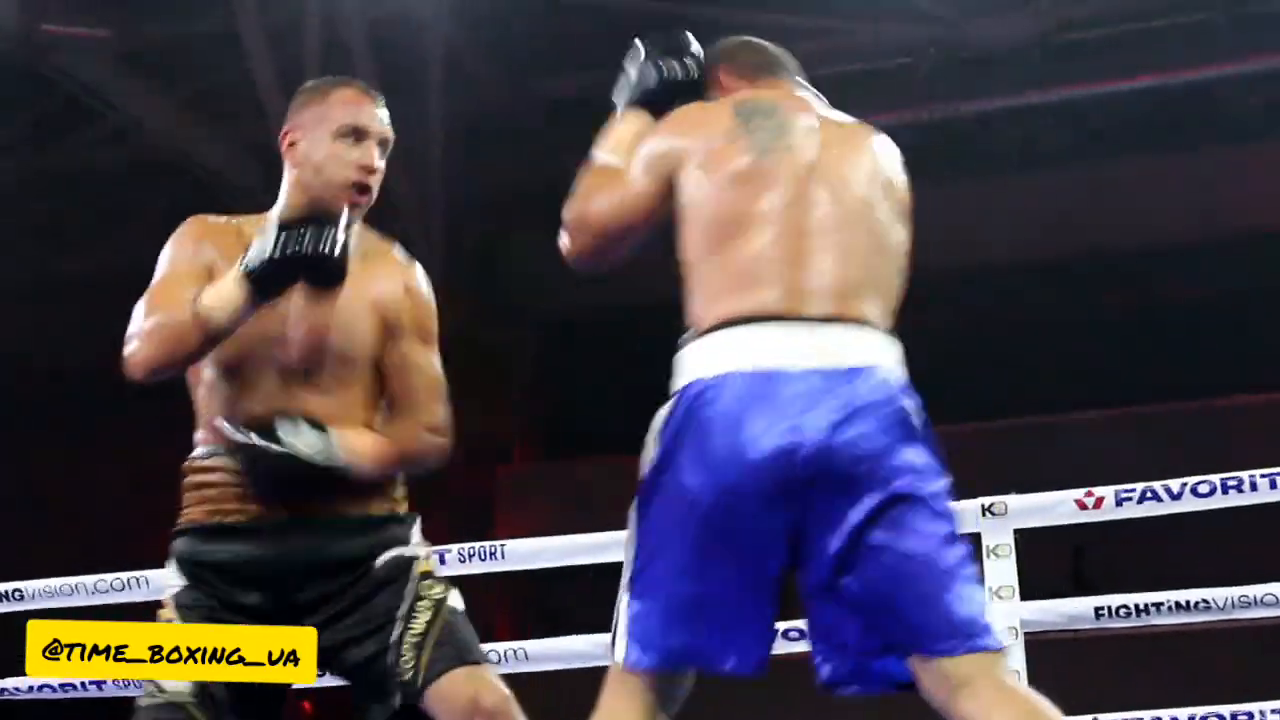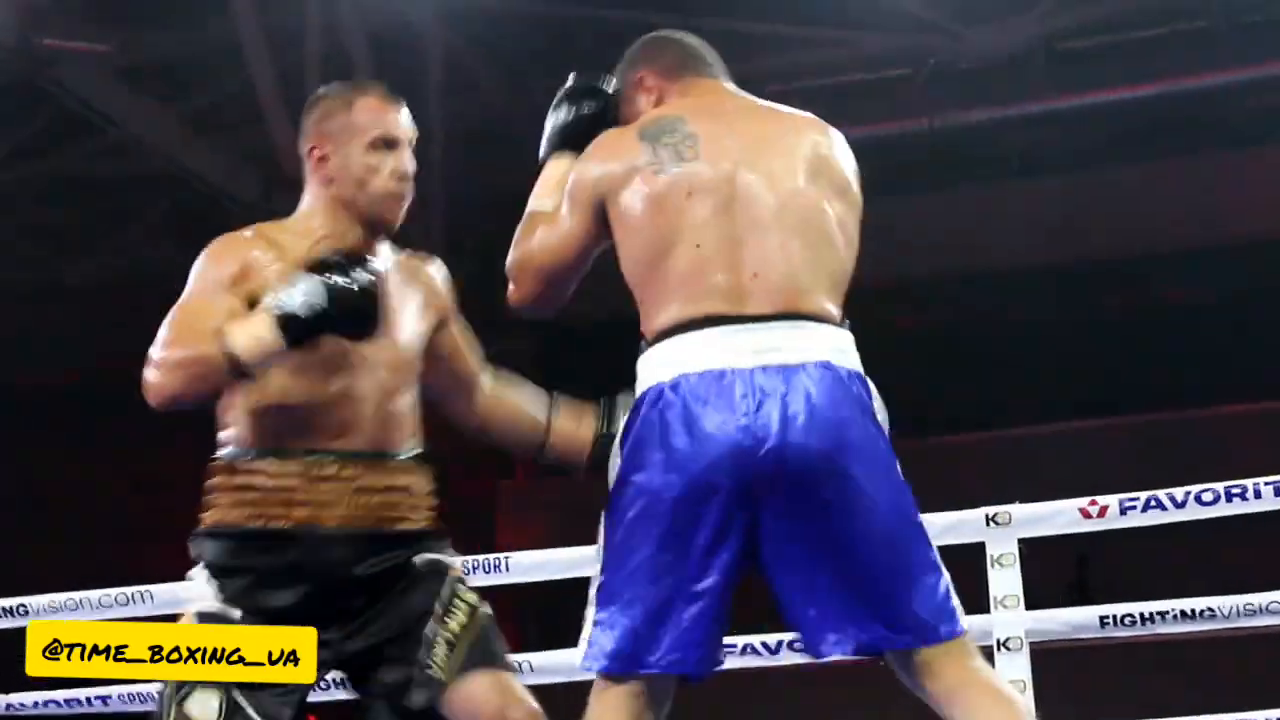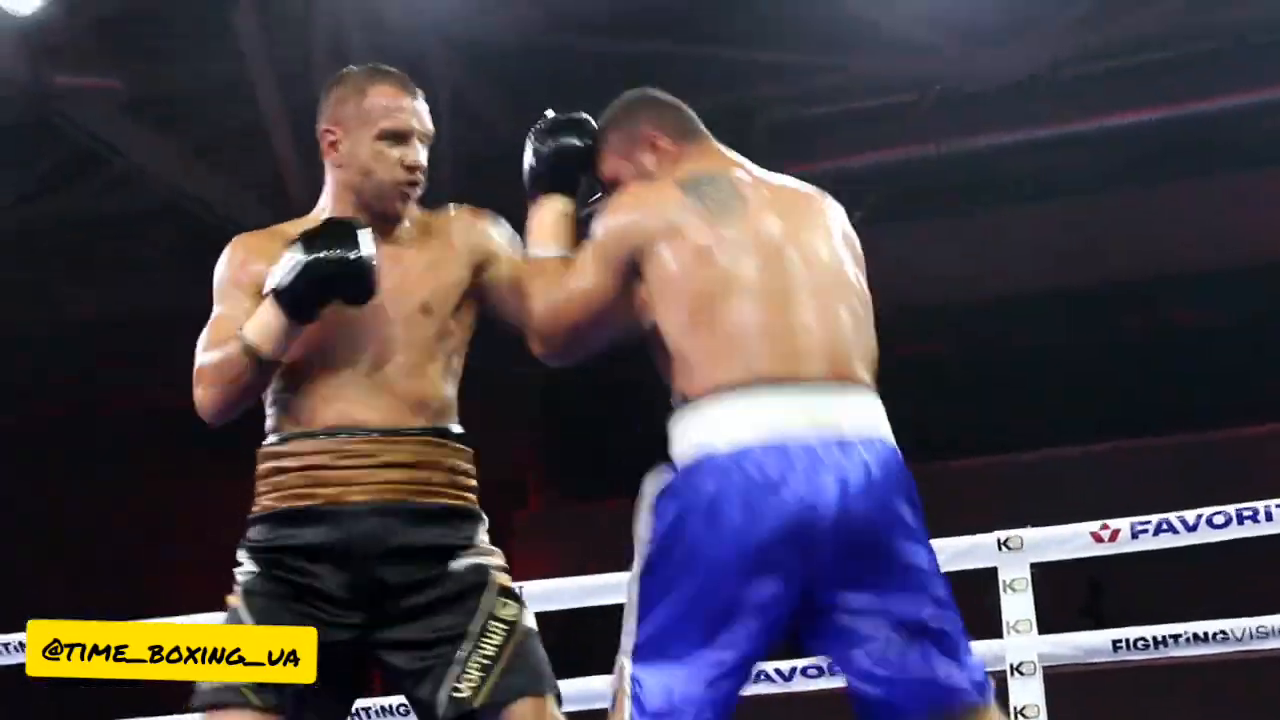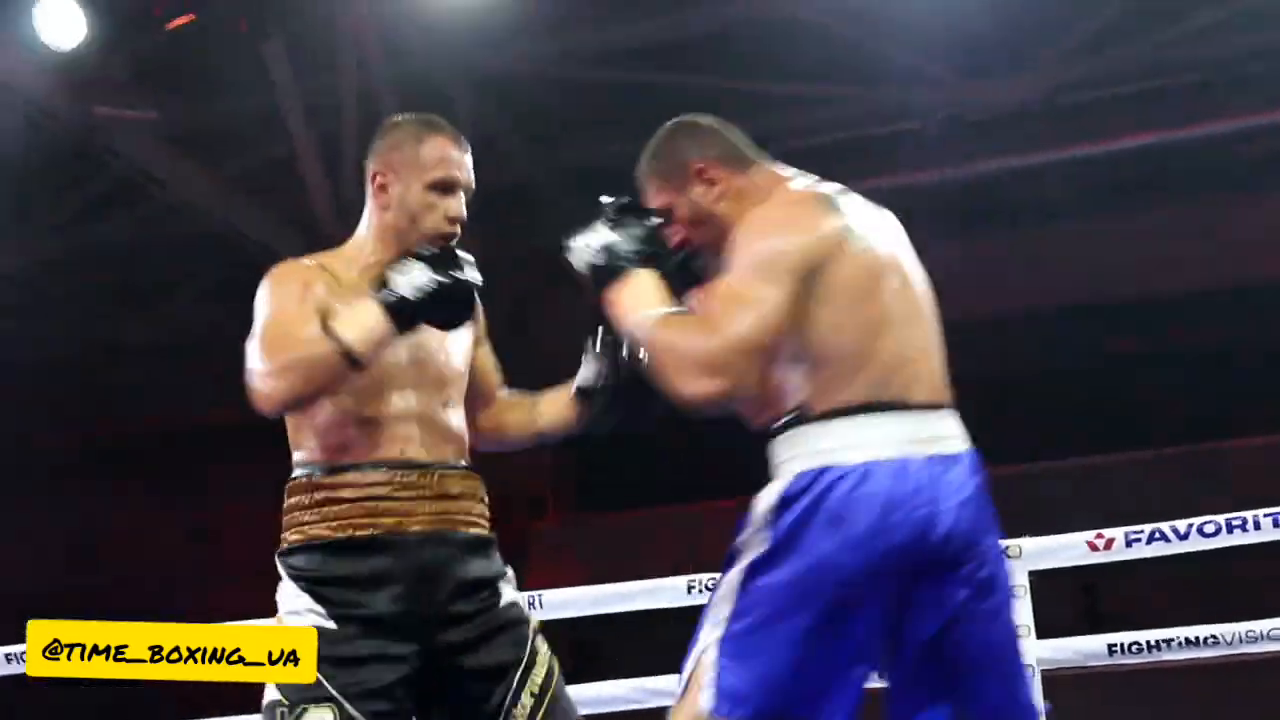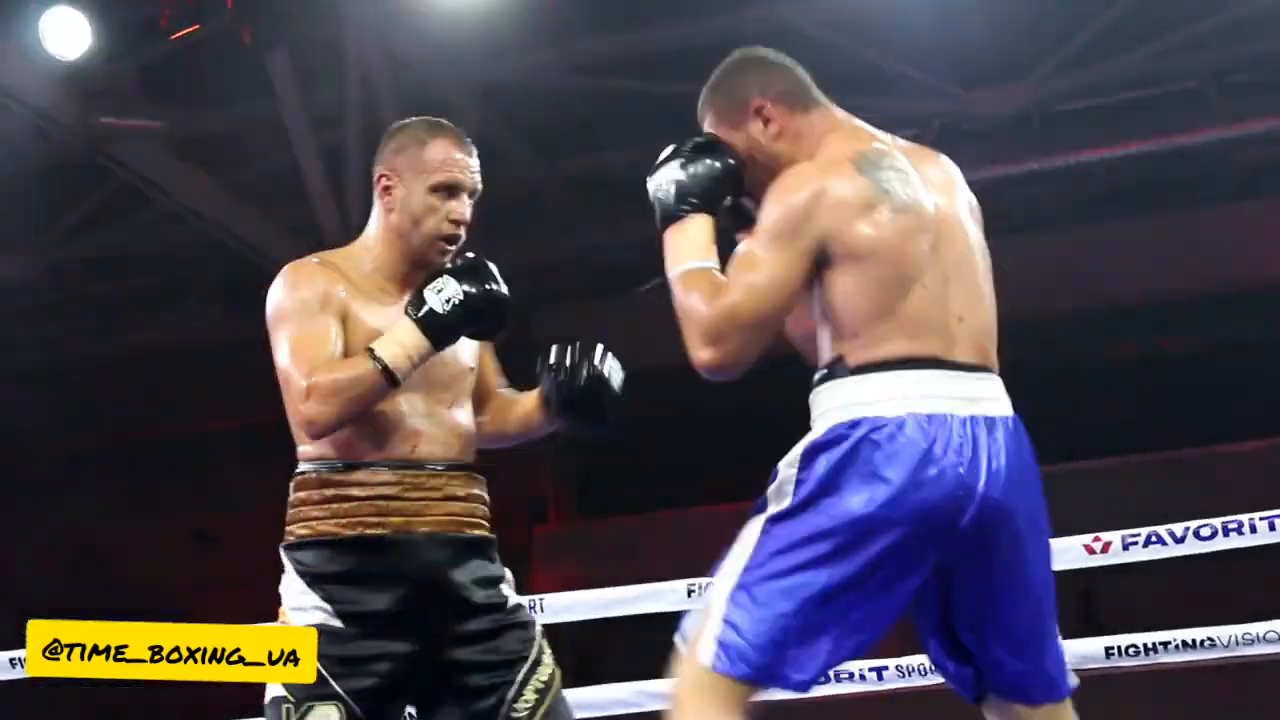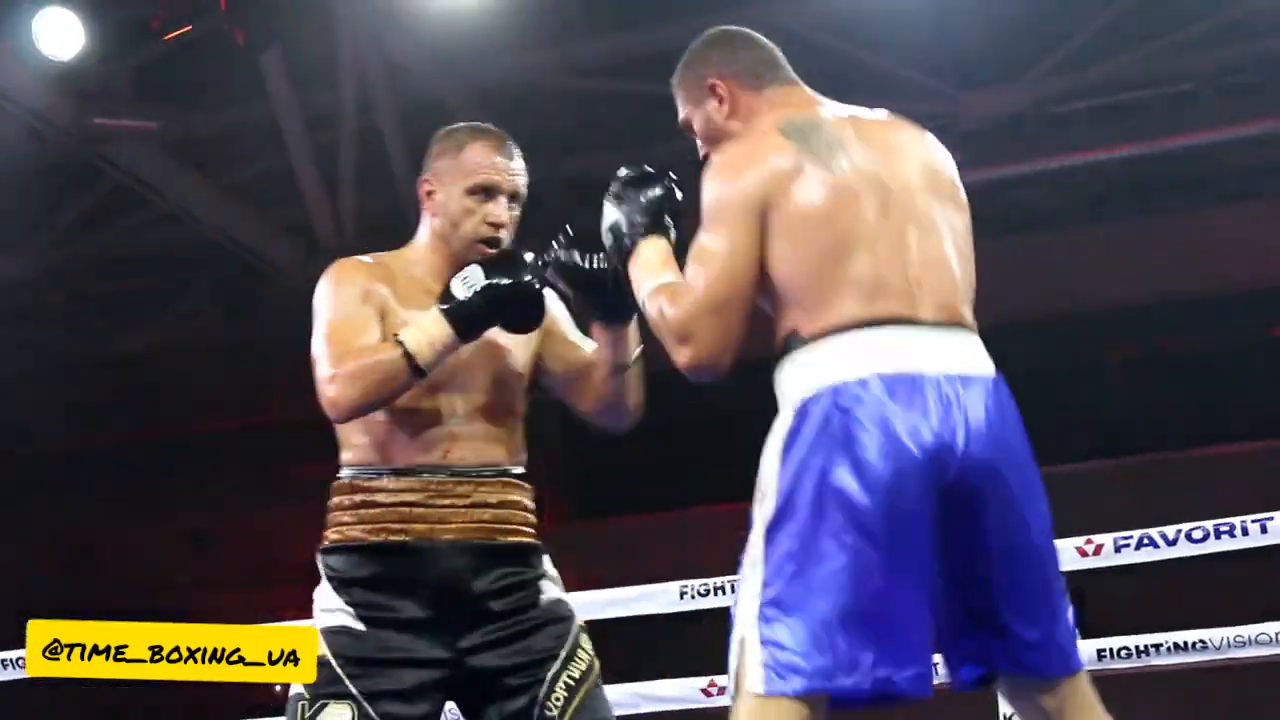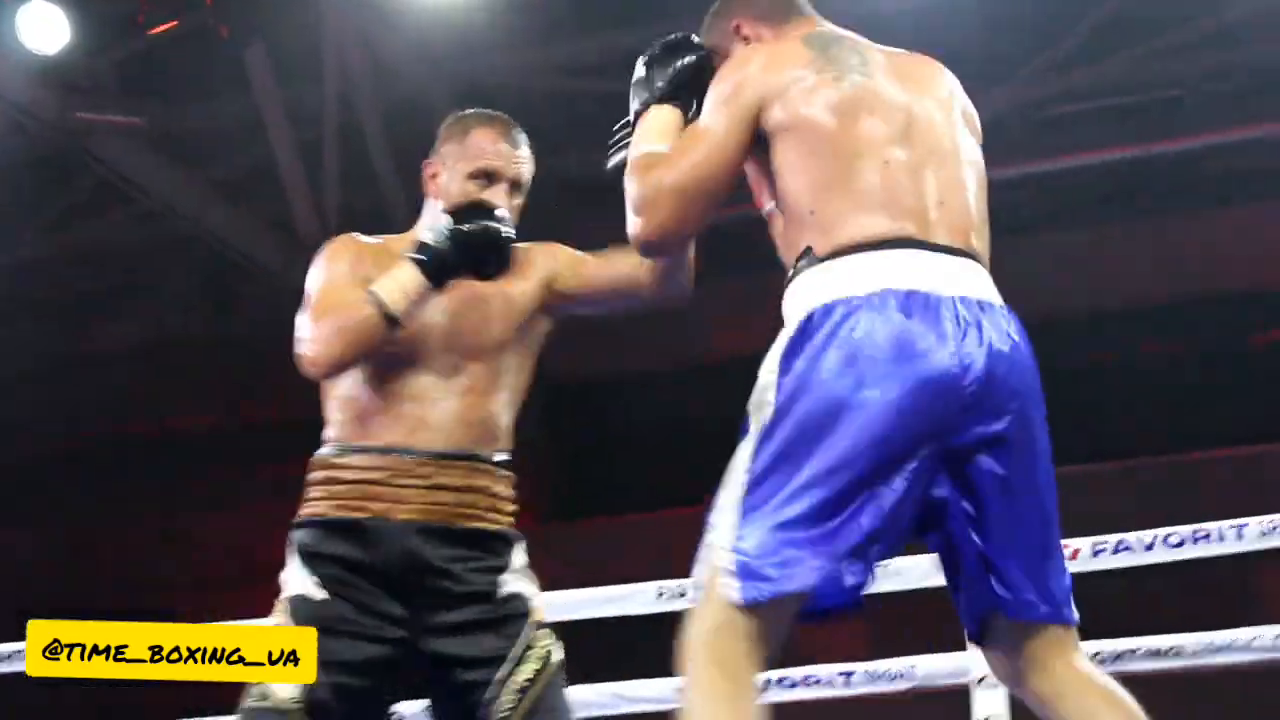
dt=0.2s
person 1, frame 1
left shoulder: (692, 130)
right shoulder: (879, 156)
left elbow: (582, 243)
left wrist: (636, 113)
left hip: (728, 405)
right hip: (865, 402)
person 1, frame 2
left shoulder: (614, 153)
right shoulder: (822, 141)
left elbow: (527, 289)
left wrist: (561, 156)
left hip: (688, 410)
right hip: (821, 394)
right knee: (940, 663)
person 1, frame 3
left shoulder: (647, 208)
right shoulder: (820, 209)
left elbow: (550, 333)
left wrist: (550, 198)
left hip: (738, 481)
right hip: (860, 468)
person 1, frame 4
left shoulder: (776, 226)
right shoulder: (864, 219)
left elbow: (708, 378)
left wrist: (626, 280)
left hip: (845, 493)
right hip: (947, 487)
person 1, frame 5
left shoulder: (812, 187)
right shoulder: (938, 174)
left elbow: (716, 348)
left wrist: (685, 218)
left hip: (882, 448)
right hip: (994, 449)
person 1, frame 6
left shoulder: (748, 165)
right shoulder: (919, 146)
left elbow: (700, 347)
left wrist: (643, 242)
left hip: (854, 418)
right hip: (976, 410)
person 1, frame 7
left shoulder: (764, 64)
right shoulder: (935, 81)
left elbow: (654, 220)
left wrist: (656, 105)
left hip: (860, 336)
right hip: (985, 339)
left knee: (728, 615)
right knee: (1039, 647)
person 2, frame 1
left shoulder: (396, 278)
right shoulder: (206, 242)
left elbow: (425, 430)
right elbow: (144, 352)
left wrist: (329, 448)
right wrist: (254, 274)
left hip: (367, 545)
right hip: (229, 548)
person 2, frame 2
left shoulder: (422, 282)
right shoulder: (243, 259)
left elbow: (476, 396)
right elbow: (166, 384)
left wrist: (591, 432)
right wrist: (286, 320)
left hip: (396, 554)
right hip: (260, 558)
person 2, frame 3
left shoulder: (461, 237)
right shoulder: (259, 256)
right elbow: (214, 398)
right wrist: (287, 300)
left hip: (437, 537)
right hip: (302, 541)
person 2, frame 4
left shoulder: (453, 297)
right shoulder: (300, 283)
left elbow: (492, 418)
right elbow: (274, 390)
left wrist: (588, 395)
right wrist: (389, 310)
left hip: (463, 564)
right hip: (339, 568)
person 2, frame 5
left shoulder: (467, 293)
right shoulder: (313, 283)
right elbow: (313, 407)
left wrist: (559, 400)
right wrist: (427, 328)
left hip: (465, 563)
right hip: (345, 565)
person 2, frame 6
left shoulder: (530, 299)
right shoulder: (359, 281)
left elbow: (615, 408)
right elbow: (342, 392)
left wrist: (617, 313)
right wrist: (455, 312)
left hip: (505, 568)
right hip: (379, 575)
person 2, frame 7
left shoulder: (536, 274)
right shoulder: (355, 258)
left elbow: (660, 273)
right elbow: (319, 354)
right wrist: (426, 267)
left hip: (474, 553)
right hip: (348, 547)
